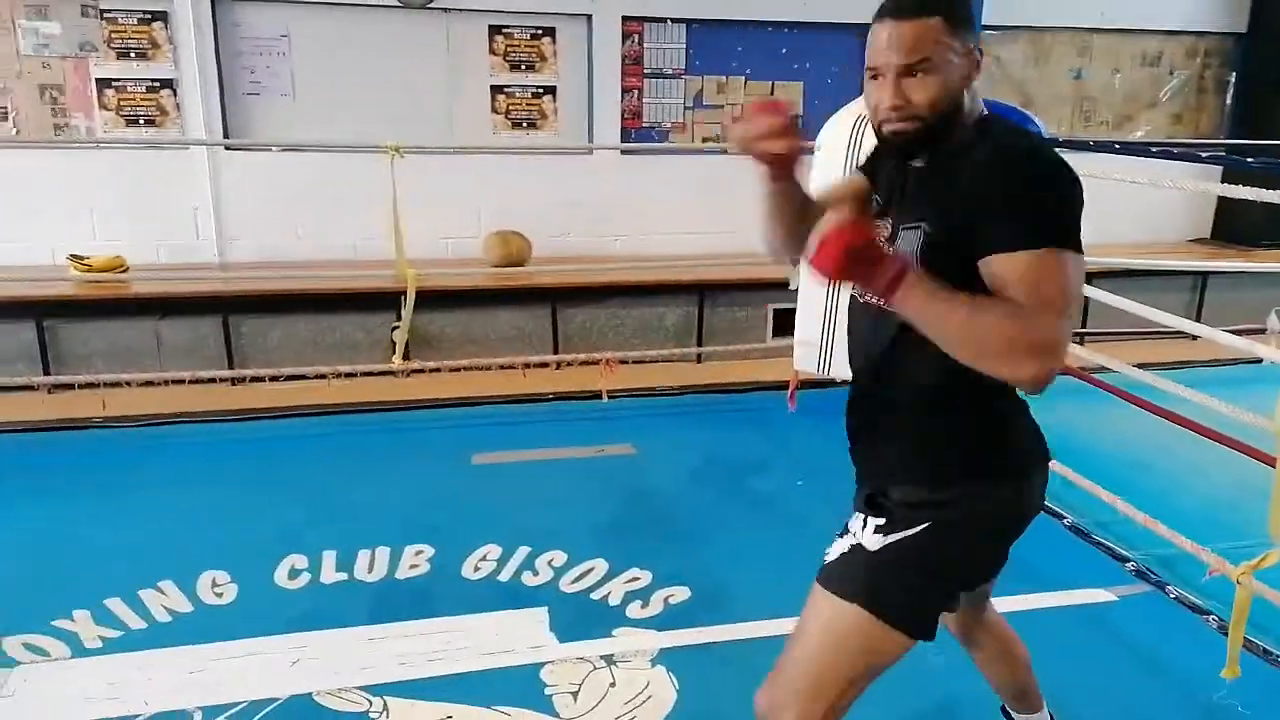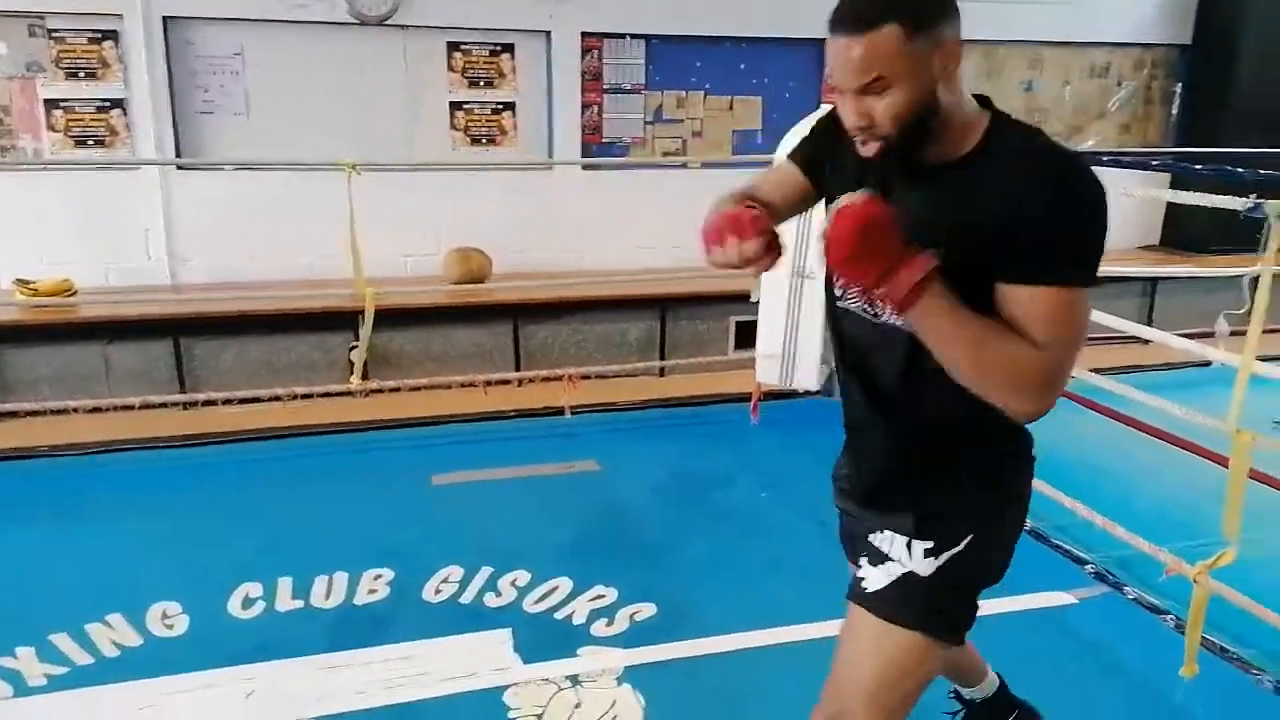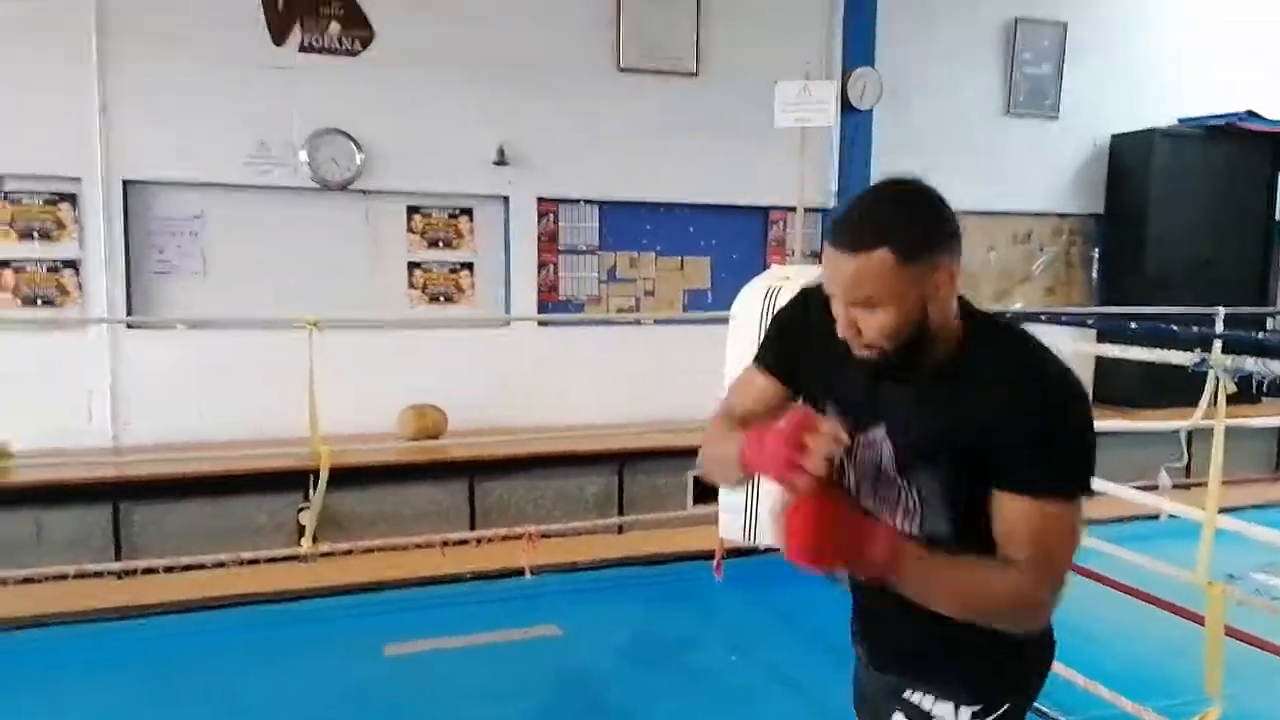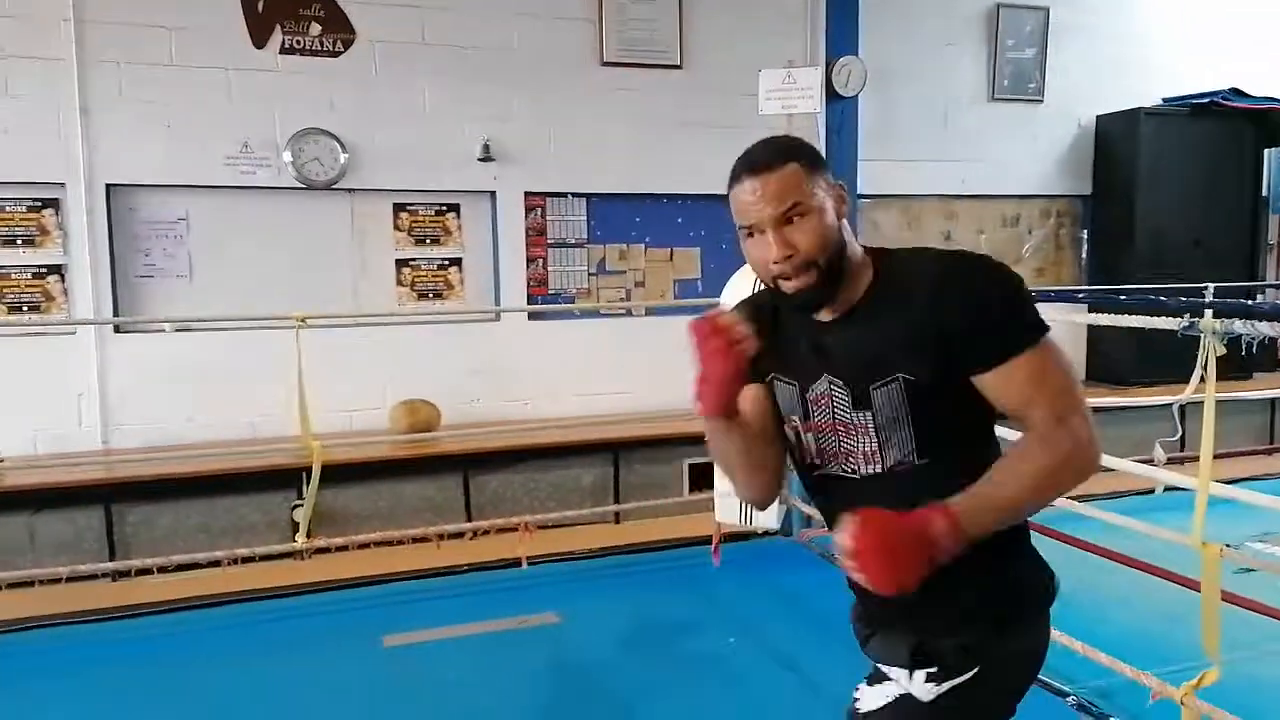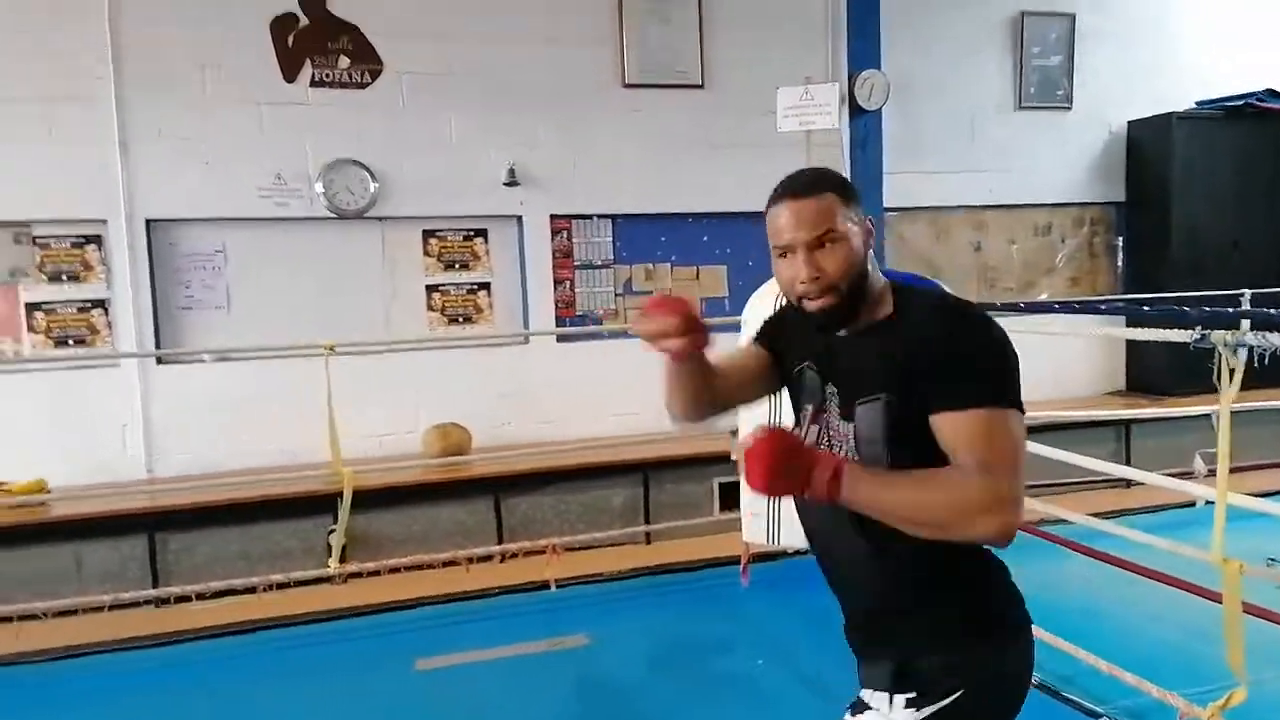
dt=0.5s
person 1, frame 1
left shoulder: (1024, 171)
right shoulder: (901, 153)
left elbow: (1030, 352)
right elbow: (799, 242)
left wrist: (877, 272)
right wrist: (779, 168)
left hip: (945, 487)
right hip: (974, 470)
right knee: (961, 603)
person 1, frame 2
left shoulder: (1051, 186)
right shoulder: (849, 141)
left elbow: (1029, 388)
right elbow: (758, 201)
left wrist: (906, 279)
right wrist: (733, 227)
left hip: (953, 500)
right hip: (875, 472)
right knee: (918, 629)
person 1, frame 3
left shoulder: (1032, 402)
right shoulder: (823, 319)
left elbow: (1027, 597)
right elbow: (719, 447)
left wrist: (876, 552)
right wrist: (773, 447)
left hip: (970, 660)
right hip: (888, 649)
person 1, frame 4
left shoulder: (960, 286)
right shoulder: (760, 328)
left elbow: (1071, 441)
right elbow: (758, 487)
left wrist: (938, 527)
right wrist: (717, 398)
left hip: (973, 629)
right hip: (897, 618)
person 1, frame 5
left shoulder: (945, 335)
right shoulder: (800, 328)
left elbow: (992, 509)
right elbow: (697, 403)
left wrist: (825, 477)
right wrist: (684, 348)
left hip: (949, 658)
right hip: (916, 645)
